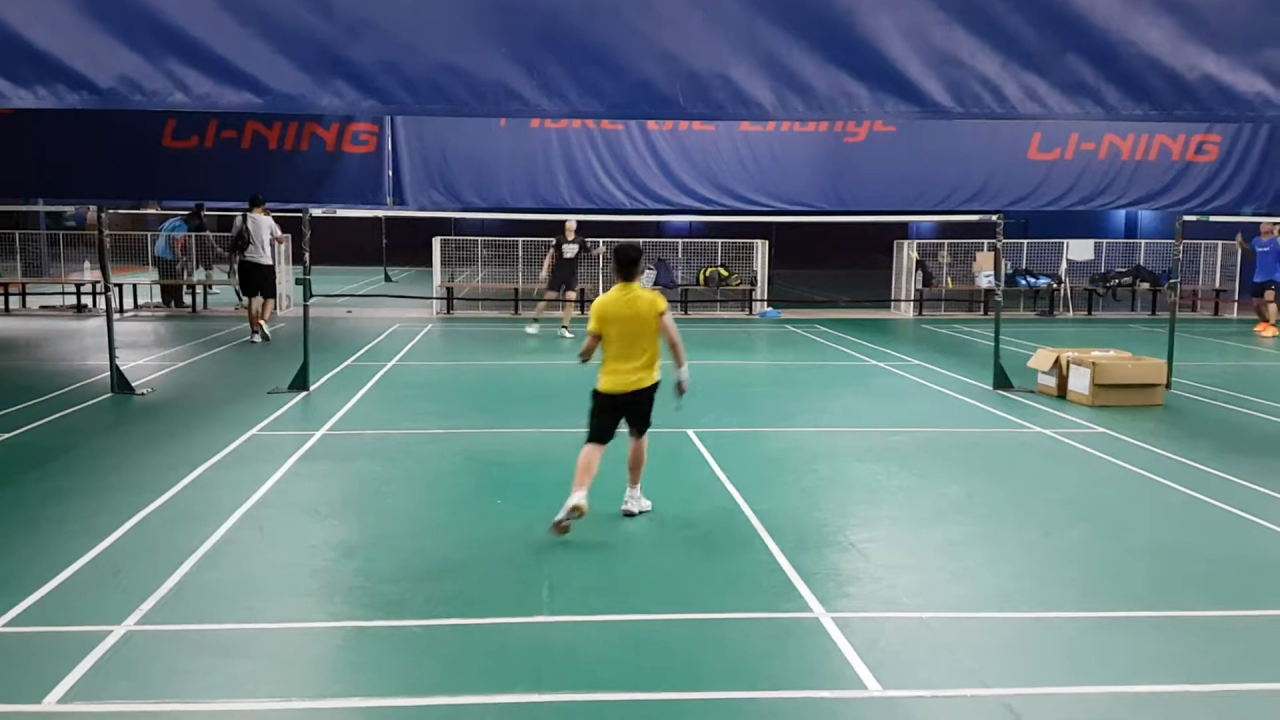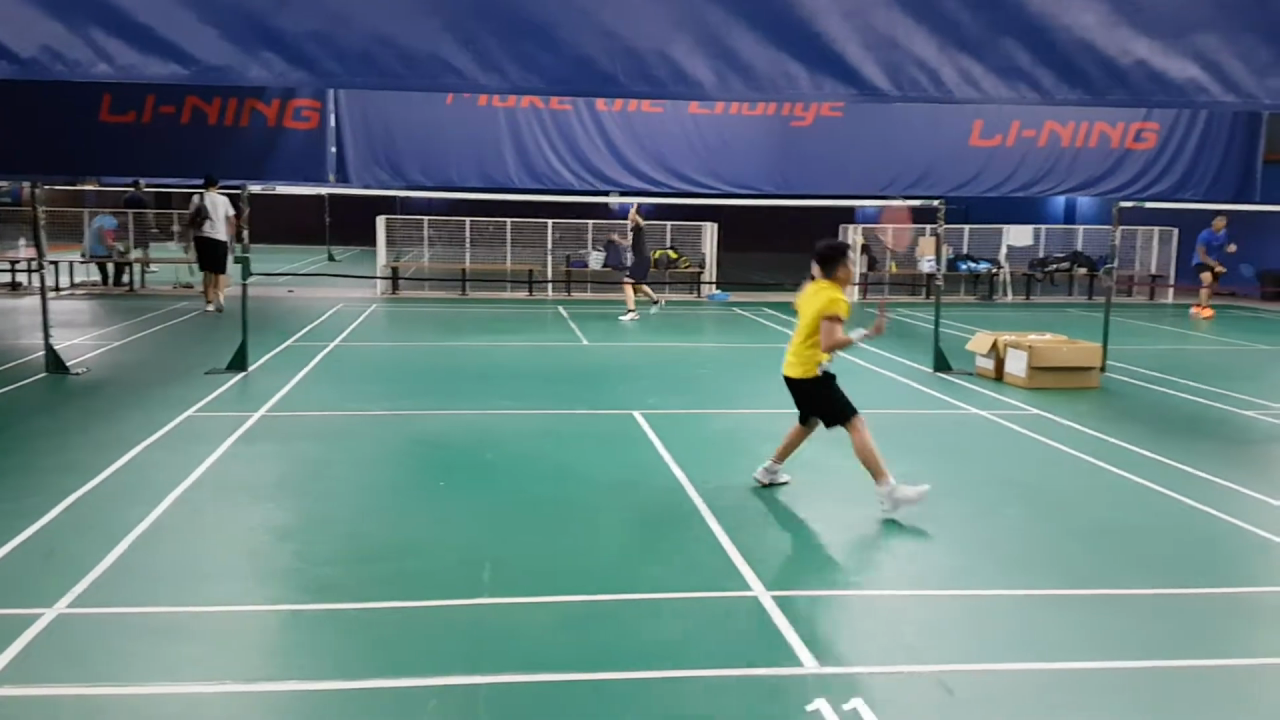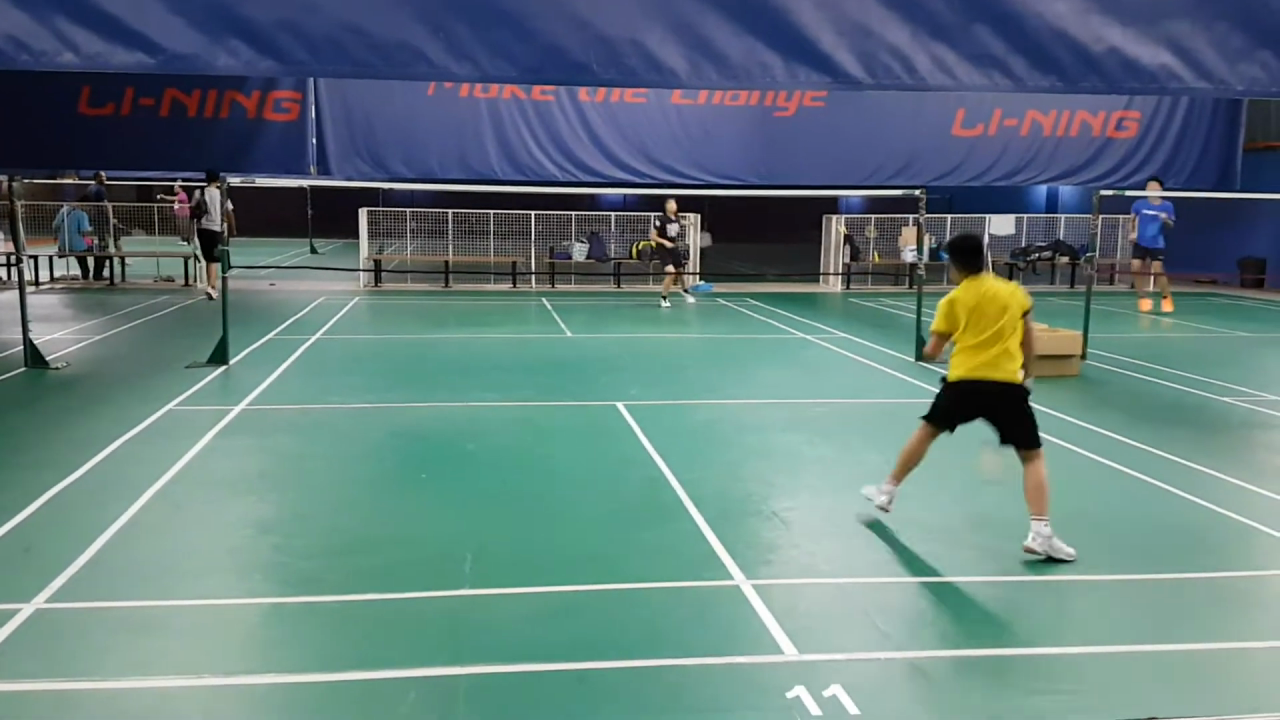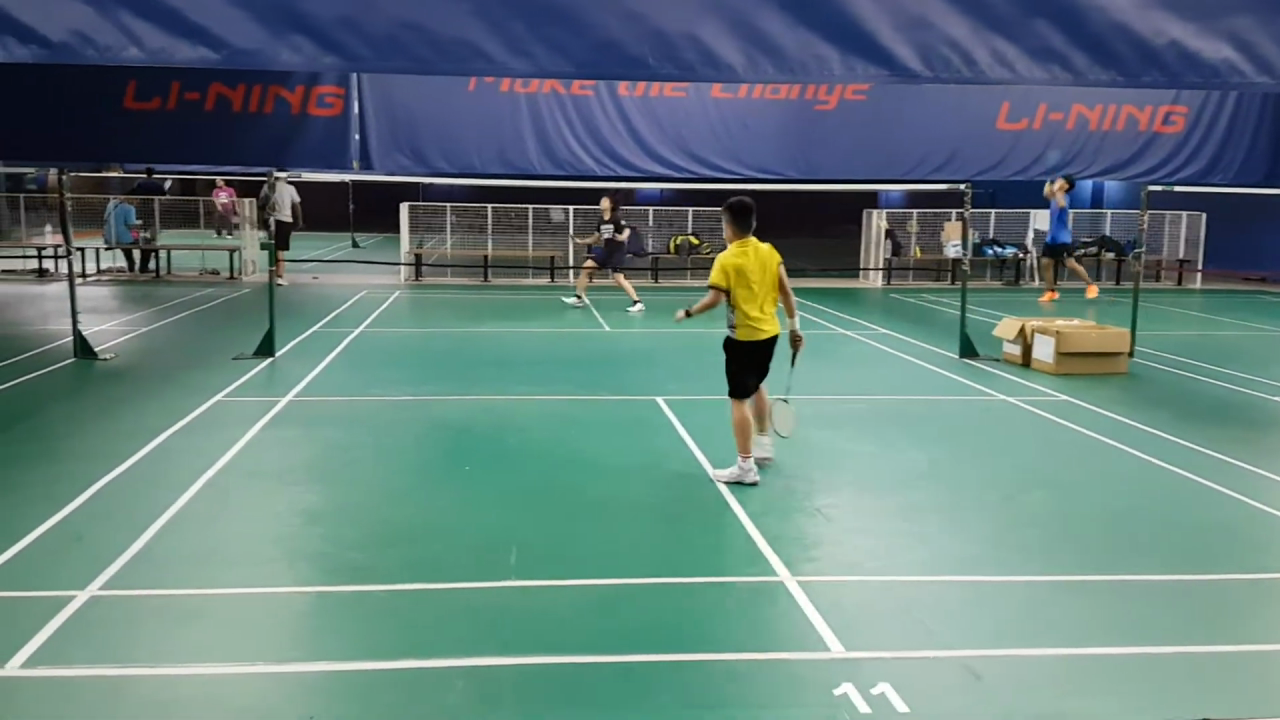
dt=1s
person 1, frame 1
left shoulder: (601, 304)
right shoulder: (654, 300)
left elbow: (589, 348)
right elbow: (673, 339)
left wrist: (584, 356)
right wrist: (682, 373)
left hip: (610, 386)
right hip: (644, 383)
left knee: (595, 444)
right knee: (639, 436)
left ankle: (577, 498)
right ankle: (634, 496)
person 1, frame 2
left shoulder: (811, 290)
right shoulder: (834, 299)
right elbow: (830, 343)
left wrist: (815, 275)
right wrist: (865, 334)
left hip: (795, 371)
right hip: (810, 373)
left knee: (808, 422)
right knee: (856, 426)
left ankle: (770, 470)
right ankle: (888, 491)
person 1, frame 3
left shoulder: (951, 301)
right shoulder: (1013, 293)
left elbow: (931, 352)
right elbow: (1027, 341)
left wrist: (933, 347)
right wrist: (1025, 375)
left hip: (963, 381)
right hip: (1005, 383)
left knee: (927, 430)
right knee: (1032, 456)
left ankle: (887, 492)
right ankle: (1040, 532)
person 1, frame 4
left shoulder: (726, 258)
right shoulder: (769, 252)
left elbow: (714, 299)
right elbow: (787, 292)
left wrist: (688, 311)
right wrist: (794, 327)
left hip: (744, 337)
right hip: (770, 333)
left knee: (739, 399)
right knee: (756, 388)
left ankle: (746, 466)
right ankle: (762, 445)
